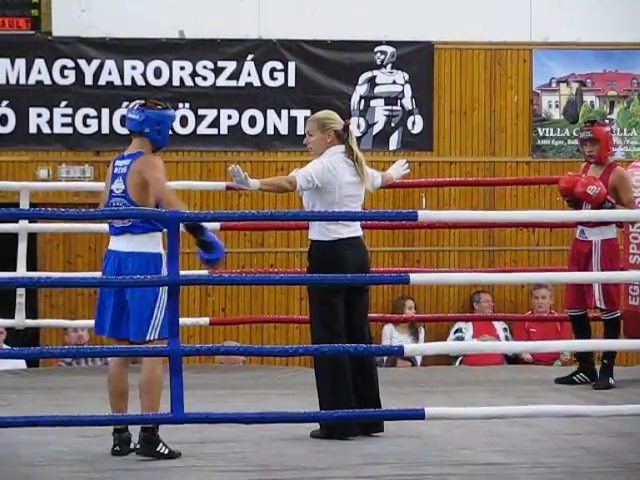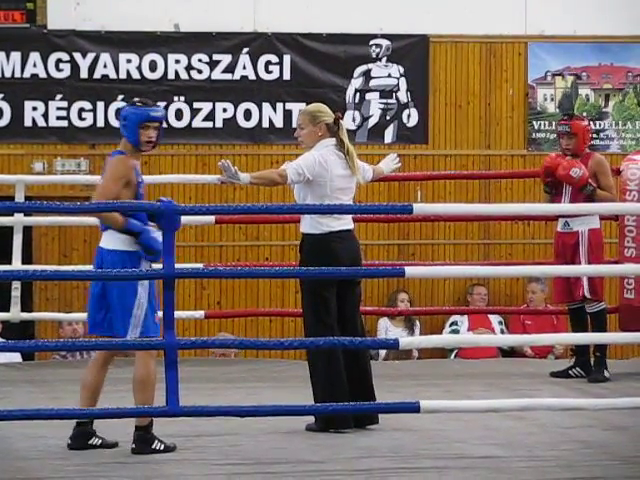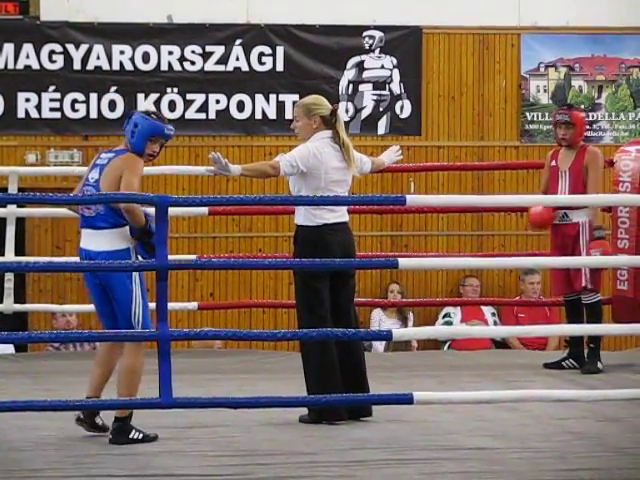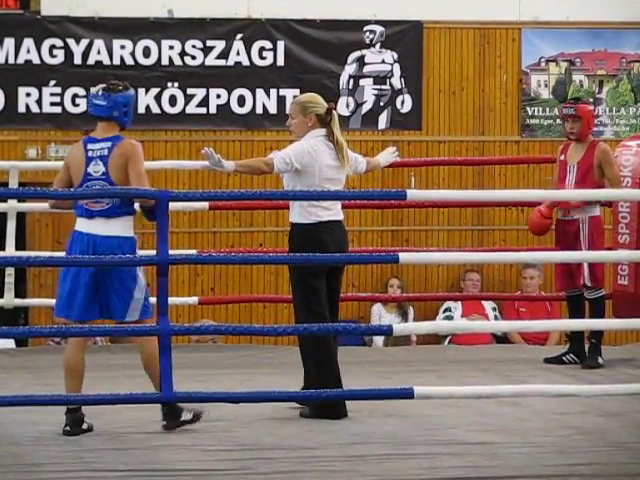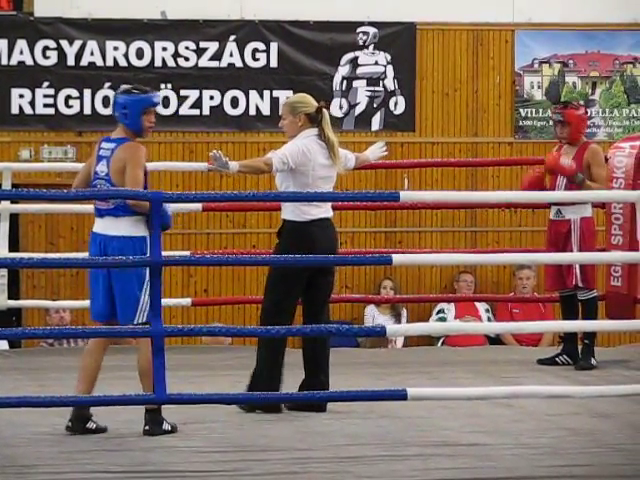
dt=1s
person 1, frame 1
left shoulder: (116, 164)
right shoulder: (150, 163)
left elbow: (103, 211)
right elbow: (168, 201)
right wrist: (201, 231)
left hip: (115, 256)
right hip: (144, 259)
left knee: (121, 349)
right knee: (153, 349)
left ankle: (120, 435)
right ankle: (148, 436)
person 1, frame 2
left shoulder: (122, 161)
right shoulder: (124, 163)
right elbow: (99, 207)
left wrist: (149, 215)
right wrist: (139, 231)
left hip: (109, 255)
right hip: (127, 258)
left knee: (106, 347)
right knee: (145, 346)
left ankle: (82, 430)
right ankle: (143, 434)
person 1, frame 3
left shoulder: (100, 158)
right shoulder: (131, 161)
left elbow: (73, 202)
right elbow: (128, 204)
right wrist: (146, 232)
left hip: (88, 251)
right hip: (116, 254)
left knee: (116, 333)
right knee: (136, 338)
left ankle: (90, 405)
right ankle: (122, 425)
person 1, frame 4
left shoulder: (76, 150)
right shoulder: (129, 148)
left elbow: (55, 200)
right elbow: (144, 195)
right wrist: (156, 205)
left hip: (82, 241)
right hip: (118, 244)
left knee: (77, 330)
right knee: (143, 326)
left ankle: (73, 415)
right ankle: (170, 409)
person 1, frame 5
left shoulder: (101, 147)
right shoulder: (133, 150)
left elbow: (77, 190)
right elbow: (134, 200)
right wrist: (156, 211)
left hip: (100, 239)
right hip: (129, 243)
left knee: (103, 328)
right knee: (145, 329)
left ankle: (79, 412)
right ankle: (153, 415)
person 2, frame 1
left shoulder: (323, 166)
right shoulder: (357, 166)
left elbow: (290, 183)
right elbow: (382, 179)
left wrist: (253, 184)
right wrist: (396, 172)
left hip: (329, 255)
right hip: (356, 253)
left knee: (329, 337)
right knee: (358, 334)
left ankle: (338, 423)
right ankle: (367, 417)
person 2, frame 2
left shoulder: (315, 158)
right shoulder: (347, 158)
left elbow: (281, 176)
right elbow: (372, 172)
left wrist: (243, 178)
right wrist: (386, 166)
left hip: (320, 247)
right hip: (348, 245)
left knee: (322, 329)
right knee: (350, 325)
left ankle: (333, 415)
right ankle: (361, 409)
person 2, frame 3
left shoulder: (310, 151)
right shoulder: (344, 151)
left elbow: (273, 168)
right elbow: (372, 164)
left wrist: (234, 170)
right wrist: (389, 158)
left hip: (314, 239)
right hip: (342, 238)
left knee: (316, 321)
right knee: (344, 318)
left ankle: (326, 407)
right ankle: (355, 402)
person 2, frame 4
left shoulder: (304, 149)
right shoulder: (339, 149)
left elbow: (266, 165)
right elbow: (367, 164)
left wrist: (228, 165)
right wrist: (384, 158)
left hip: (309, 237)
right hip: (336, 235)
left knee: (312, 317)
right knee: (326, 315)
left ankle: (327, 402)
right ankle: (318, 391)
person 2, frame 5
left shoulder: (299, 147)
right shoulder: (329, 148)
left elbow: (266, 164)
right elbow: (355, 159)
left wrist: (232, 167)
right wrist: (372, 154)
left hip: (299, 235)
right hip: (325, 234)
left knee: (276, 313)
right knee: (317, 314)
left ankle: (264, 393)
right ankle: (314, 394)
person 3, frame 1
left shoulder: (617, 174)
right shoulder: (585, 169)
left wrist: (605, 202)
right wrist: (571, 199)
left hip: (604, 242)
right hip: (581, 240)
left knee: (608, 305)
right knee: (575, 306)
left ankle: (607, 369)
right ankle: (586, 367)
person 3, frame 2
left shoulder: (596, 161)
right shoulder: (559, 162)
left elbow: (613, 199)
left wrist: (586, 186)
right wrist: (549, 183)
left hip: (587, 232)
right hip: (563, 232)
left knee: (592, 295)
right knee: (572, 298)
left ankle: (600, 362)
right ankle: (581, 361)
person 3, frame 3
left shoulder: (591, 154)
right shoulder: (552, 156)
left elbow: (594, 195)
right elbow: (544, 192)
left wrist: (597, 233)
left hip: (582, 224)
right hip: (559, 226)
left knee: (588, 288)
right knee: (568, 291)
left ankle: (594, 354)
right ankle: (575, 353)
person 3, frame 4
left shoulder: (601, 150)
right shoulder: (563, 150)
left elbow: (616, 188)
left wrist: (587, 199)
right wrist: (546, 207)
left hip: (588, 221)
right hip: (565, 221)
left knee: (592, 283)
right knee: (571, 285)
left ankle: (595, 348)
right ankle: (576, 348)
person 3, frame 5
left shoulder: (592, 151)
right shoulder: (557, 151)
left elbow: (602, 189)
left wrist: (575, 175)
right wrist: (539, 186)
left hip: (579, 221)
right hip: (556, 221)
left knee: (584, 284)
right knee: (564, 286)
left ankle: (588, 349)
right ankle: (569, 348)
